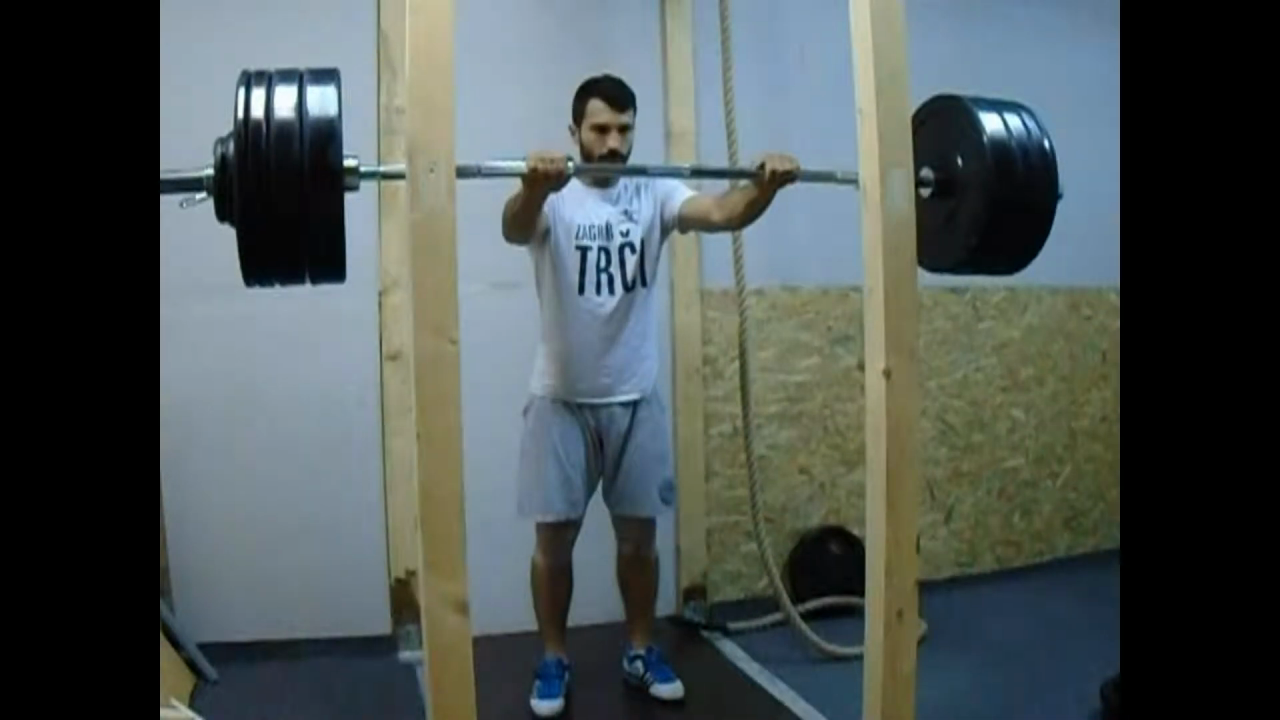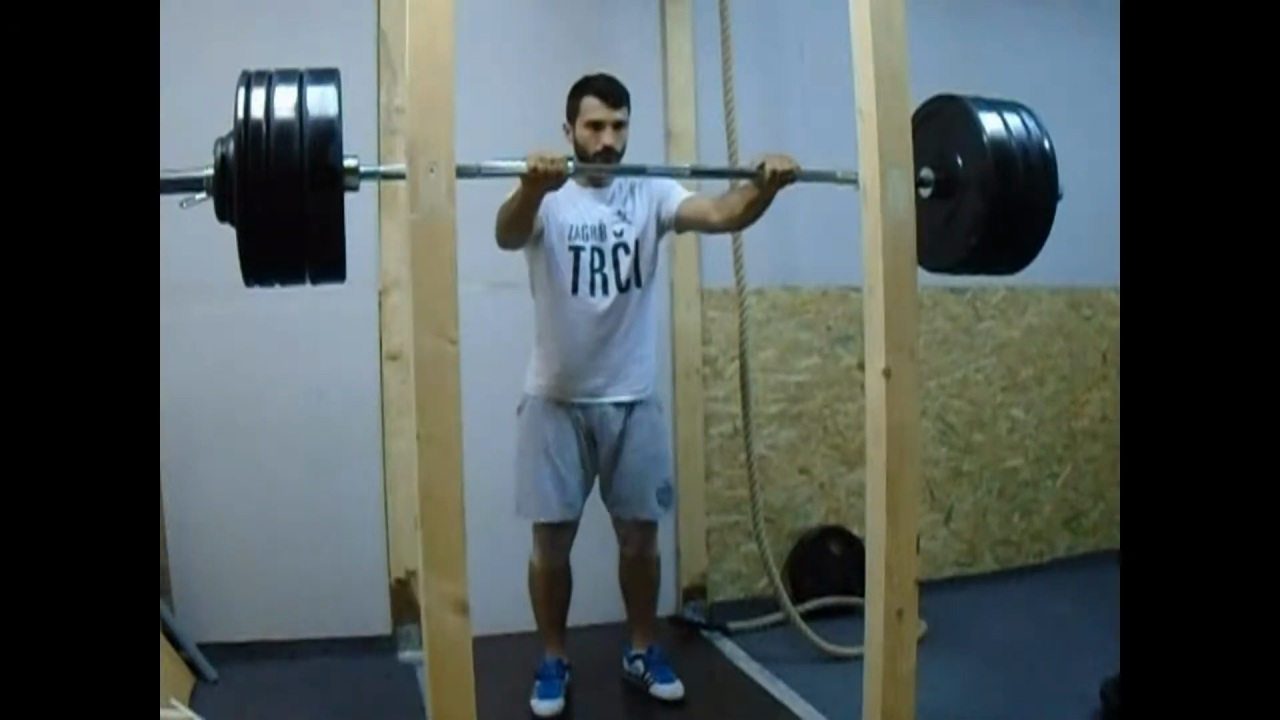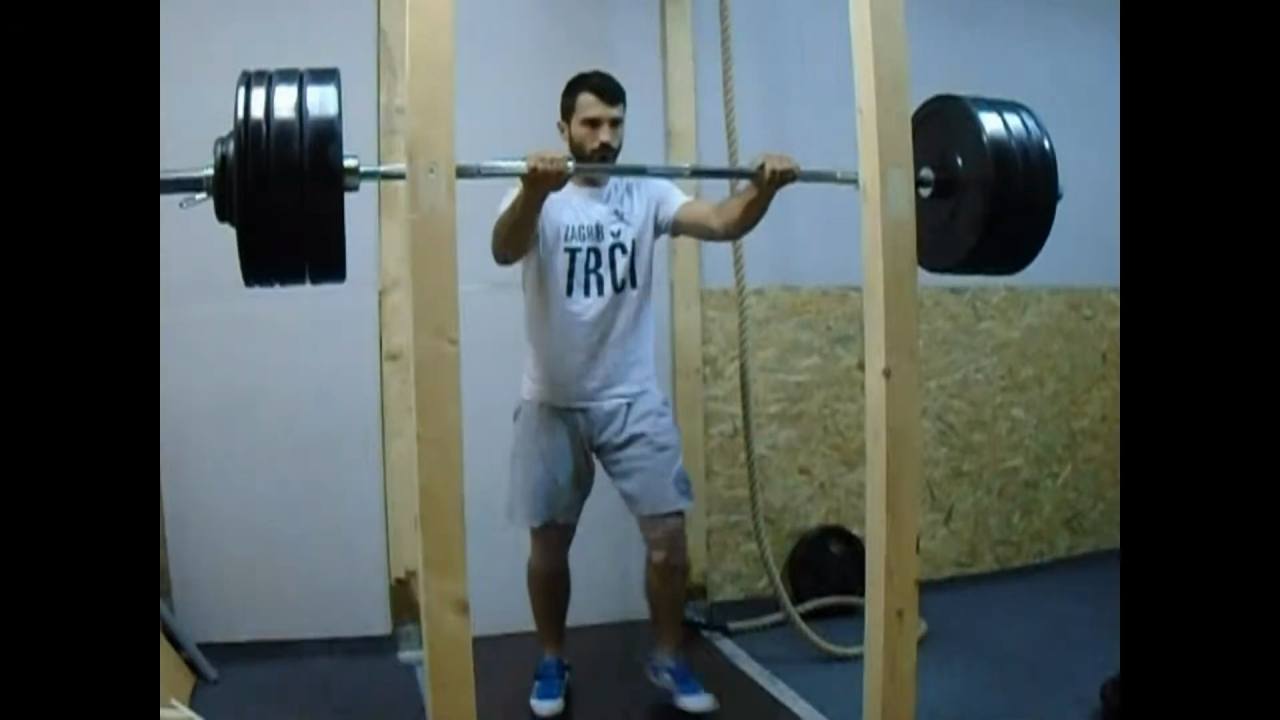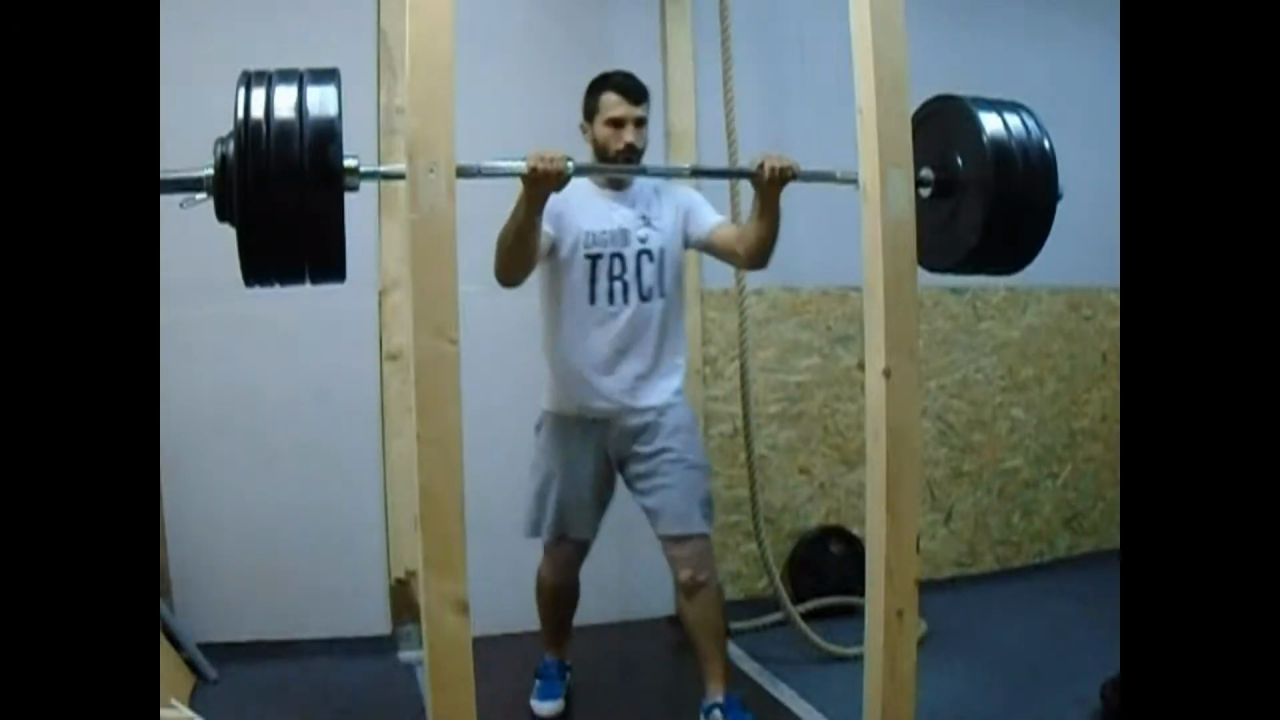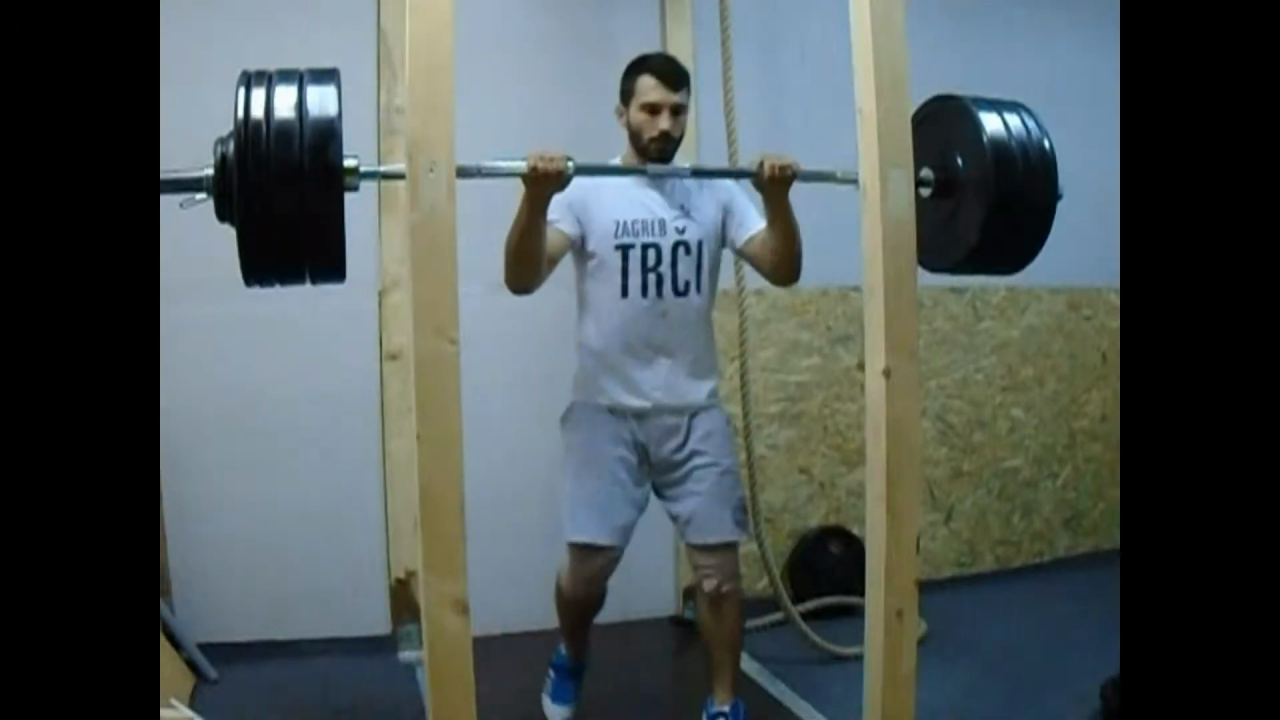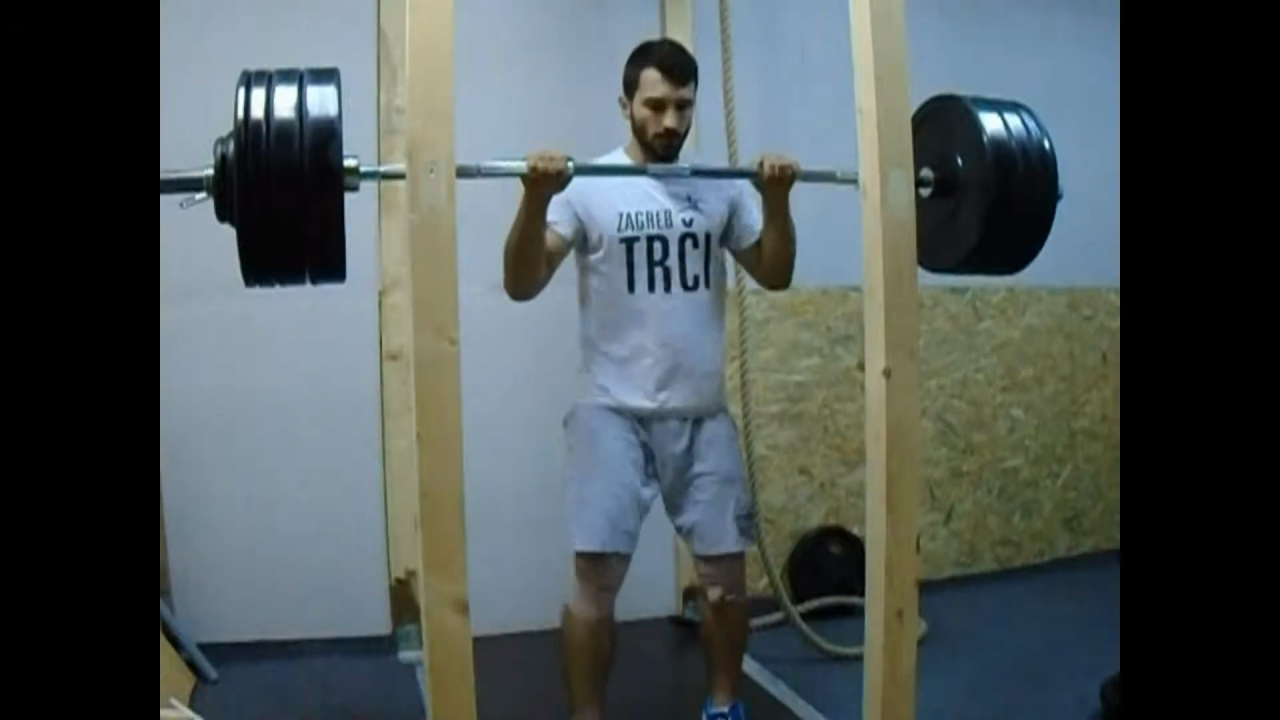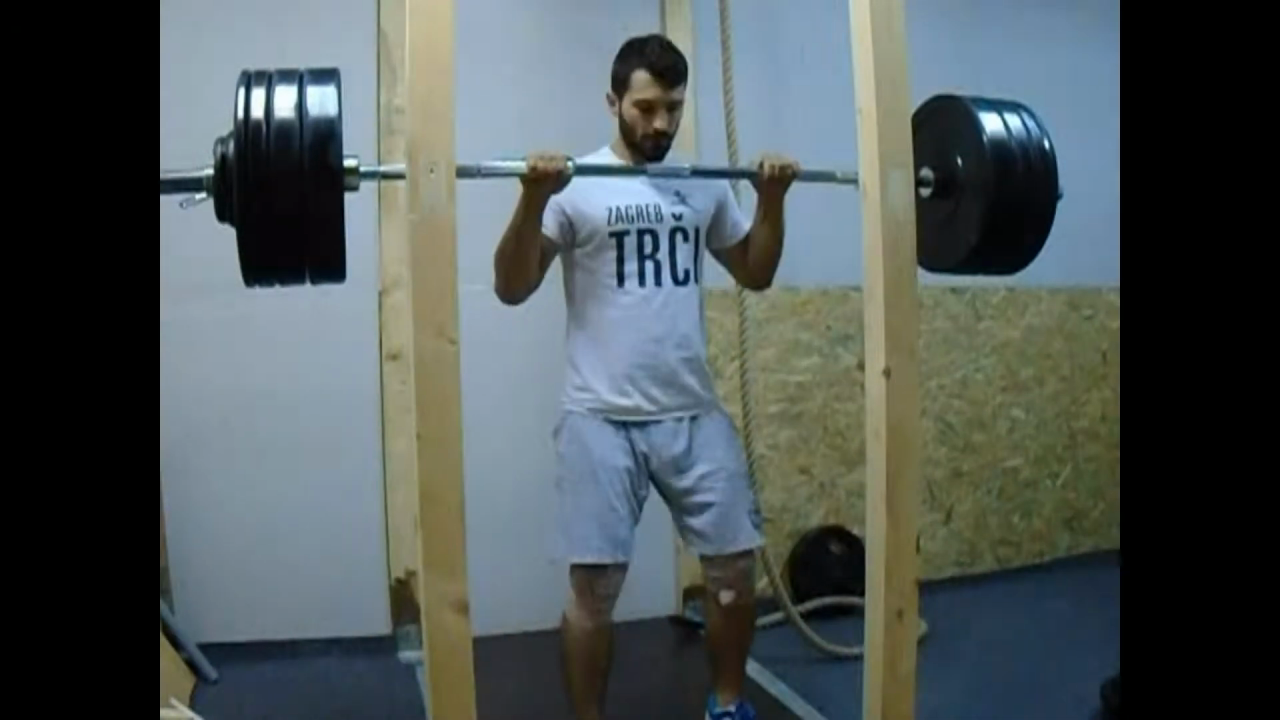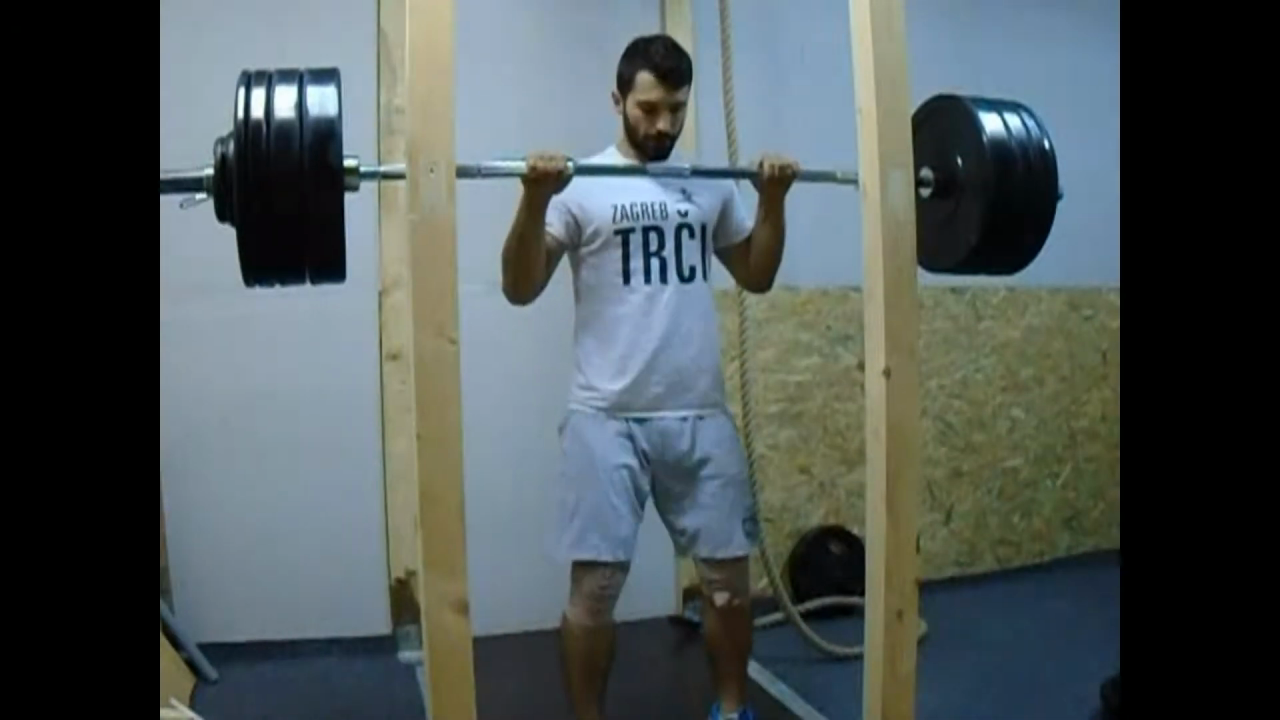
dt=0.2s
person 1, frame 1
left shoulder: (654, 194)
right shoulder: (552, 198)
left elbow: (721, 213)
right elbow: (513, 228)
left wrist: (766, 185)
right wrist: (535, 184)
left hip: (635, 397)
right hip: (562, 399)
left knee: (639, 534)
right knee: (554, 535)
left ankle: (641, 652)
right ankle: (553, 661)
person 1, frame 2
left shoulder: (650, 194)
right shoulder: (546, 199)
left elbow: (719, 215)
right elbow: (507, 234)
left wrist: (765, 186)
right wrist: (533, 186)
left hip: (634, 398)
right hip: (558, 399)
left knee: (639, 536)
right knee: (552, 538)
left ankle: (643, 651)
right ankle: (553, 662)
person 1, frame 3
left shoulder: (647, 195)
right shoulder: (543, 200)
left elbow: (723, 223)
right elbow: (504, 252)
left wrist: (763, 190)
right wrist: (533, 190)
left hip: (633, 397)
right hip: (553, 402)
left knee: (667, 532)
right knee: (549, 543)
left ankle: (669, 659)
right ankle: (552, 663)
person 1, frame 4
left shoulder: (675, 201)
right shoulder: (562, 203)
left elbow: (751, 253)
right elbow: (508, 273)
left wrist: (768, 198)
right wrist: (532, 197)
left hip: (660, 409)
right hip: (577, 413)
left knee: (692, 555)
right knee: (562, 554)
right ankle: (554, 664)
person 1, frame 5
left shoulder: (717, 194)
right shoulder: (586, 193)
left elbow: (783, 271)
right elbow: (522, 279)
left wrist: (777, 198)
right wrist: (536, 197)
left hip: (694, 409)
right hip: (607, 410)
left knee: (718, 563)
right knee: (590, 563)
right ankle: (568, 655)
person 1, frame 6
left shoulder: (723, 188)
right shoulder: (588, 188)
left elbow: (775, 276)
right elbow: (521, 285)
left wrist: (777, 201)
right wrist: (535, 199)
left hip: (700, 413)
right hip: (612, 412)
left knee: (724, 571)
right knee: (598, 575)
person 1, frame 7
left shoulder: (706, 186)
right shoulder: (576, 187)
left elbow: (755, 274)
right elbow: (512, 288)
left wrist: (772, 200)
right wrist: (532, 200)
left hip: (693, 413)
right hip: (601, 417)
left knee: (735, 570)
right knee: (595, 586)
person 1, frame 8
left shoulder: (712, 186)
right shoulder: (580, 186)
left elbow: (756, 275)
right elbow: (520, 289)
left wrist: (772, 201)
right wrist: (534, 200)
left hip: (699, 414)
right hip: (606, 416)
left knee: (728, 573)
right knee: (594, 583)
